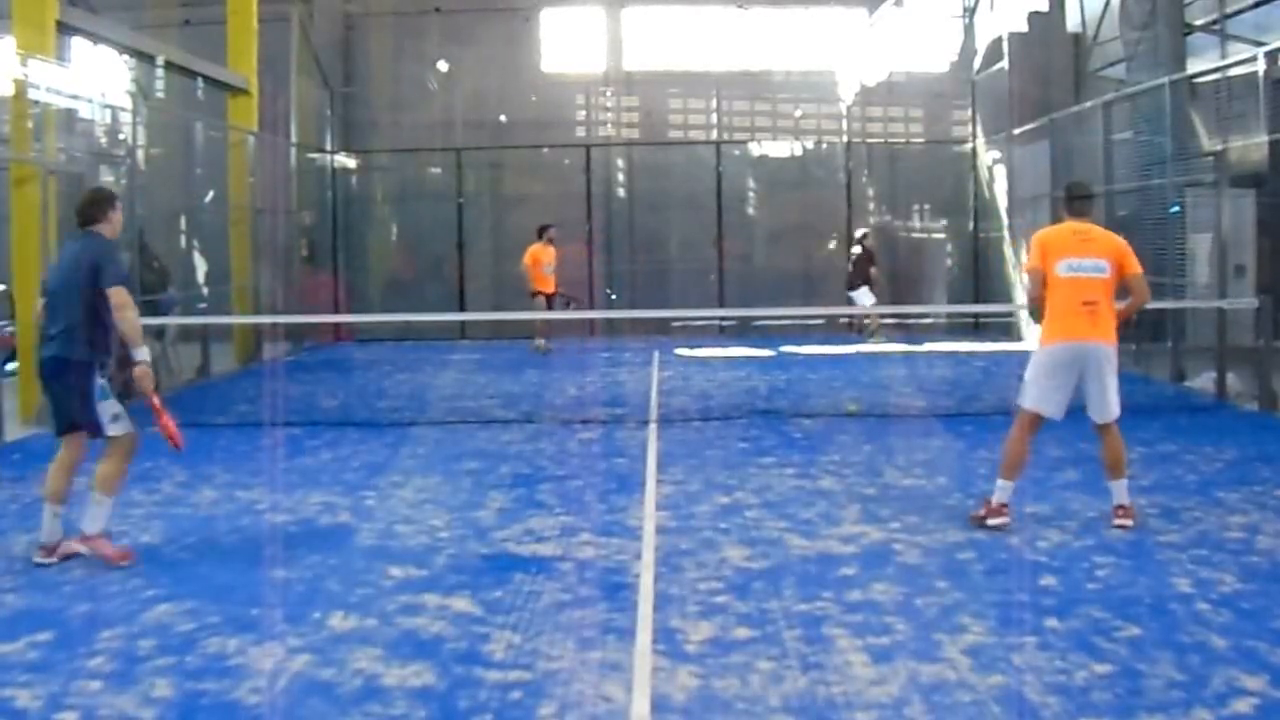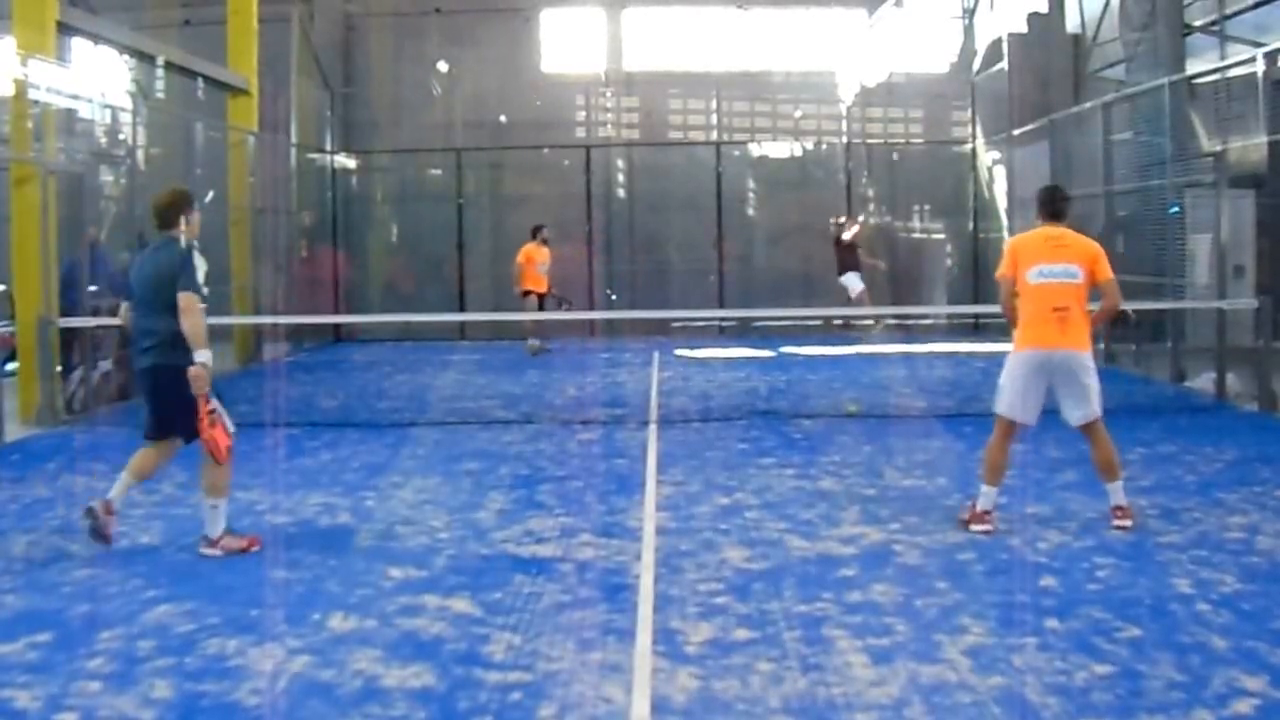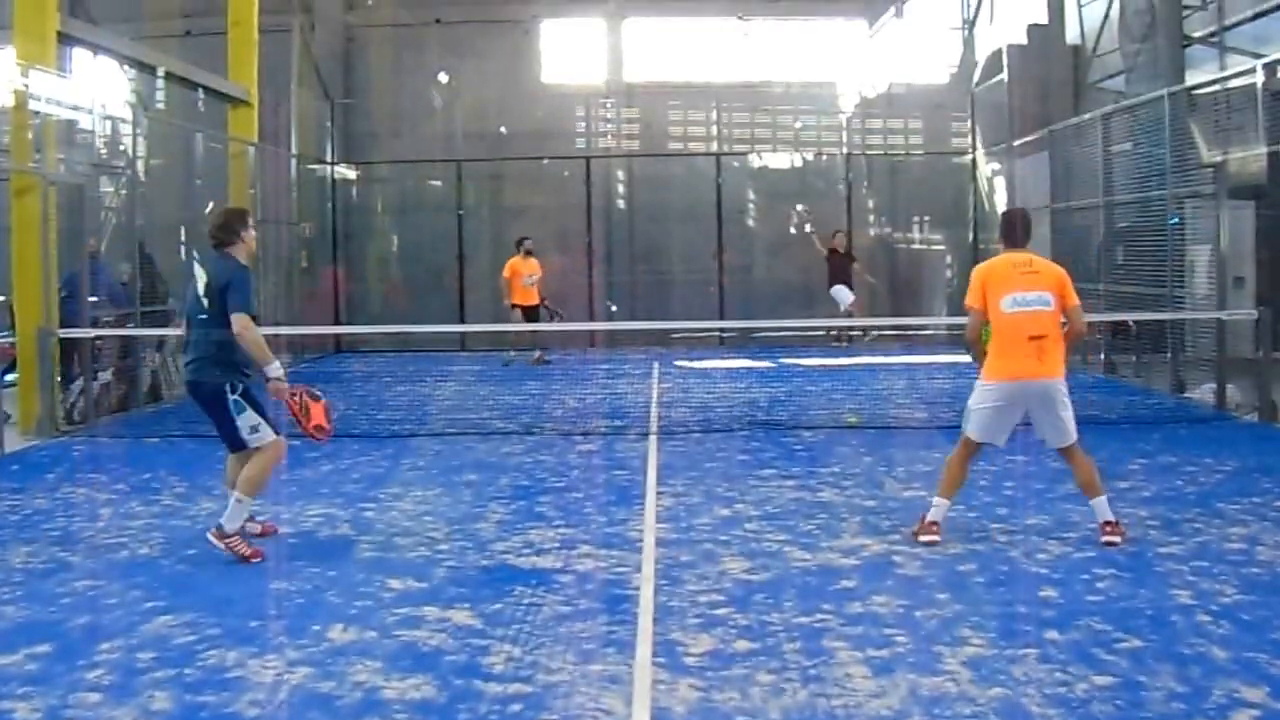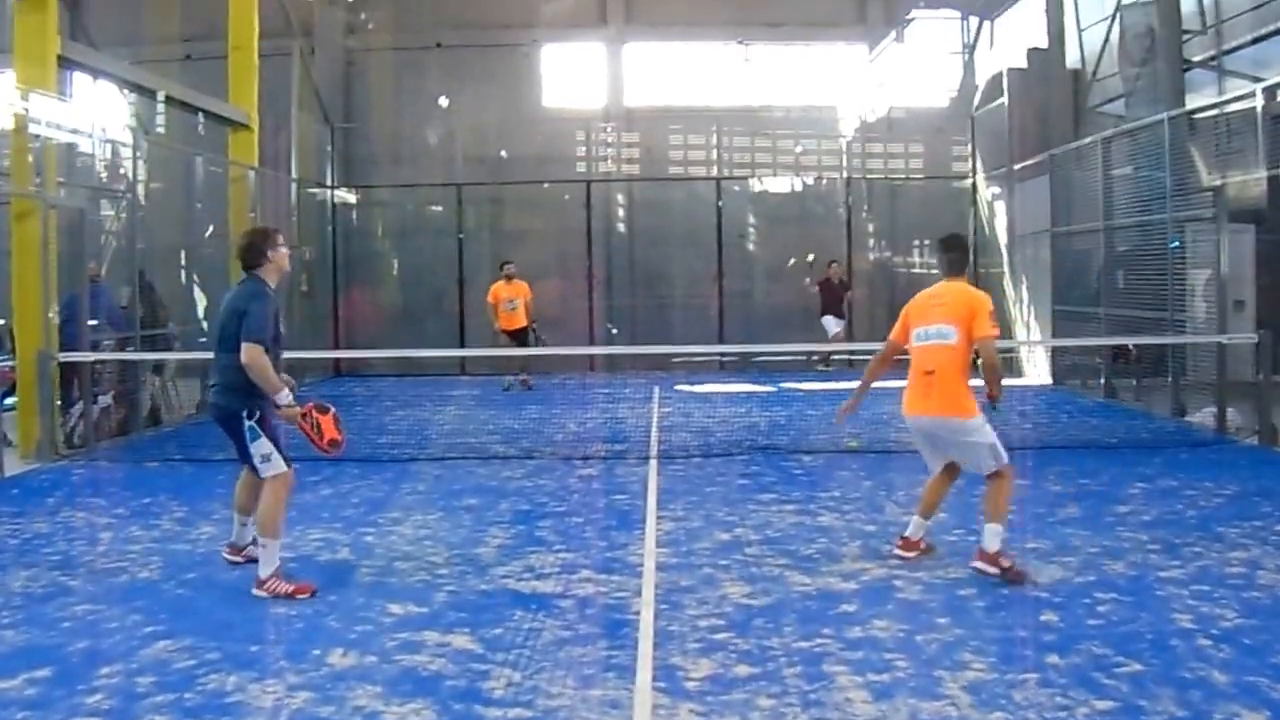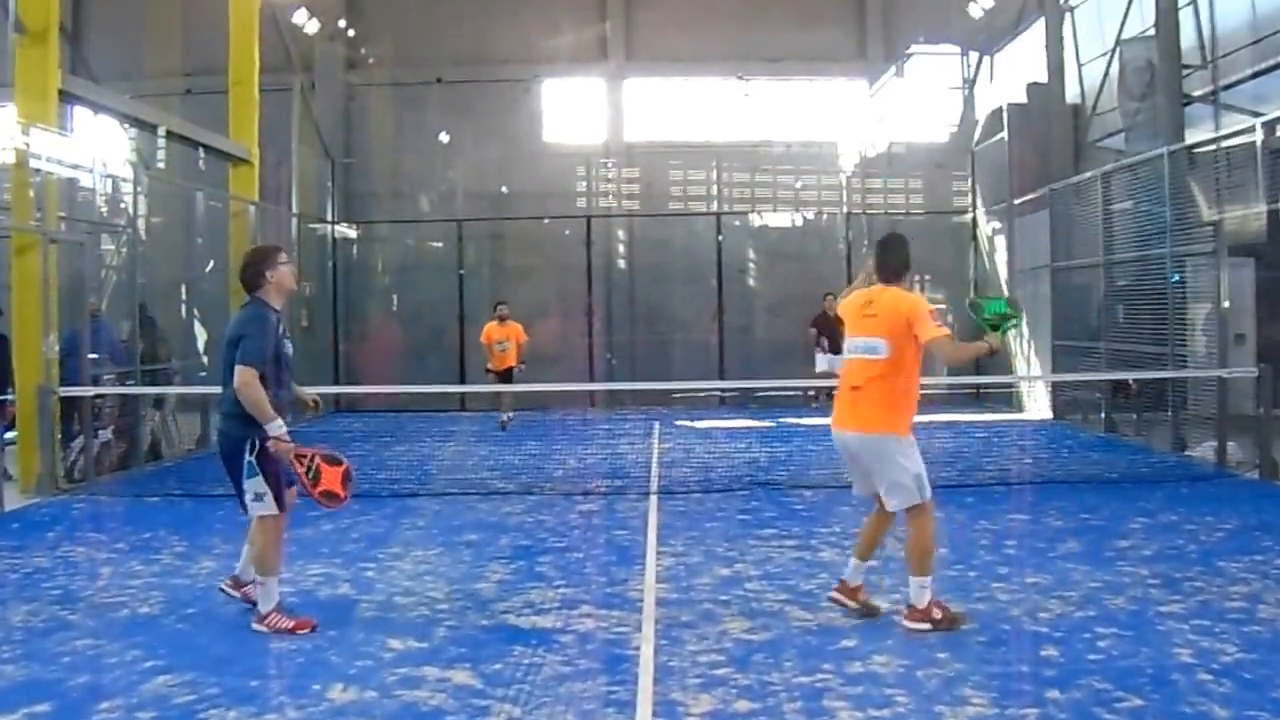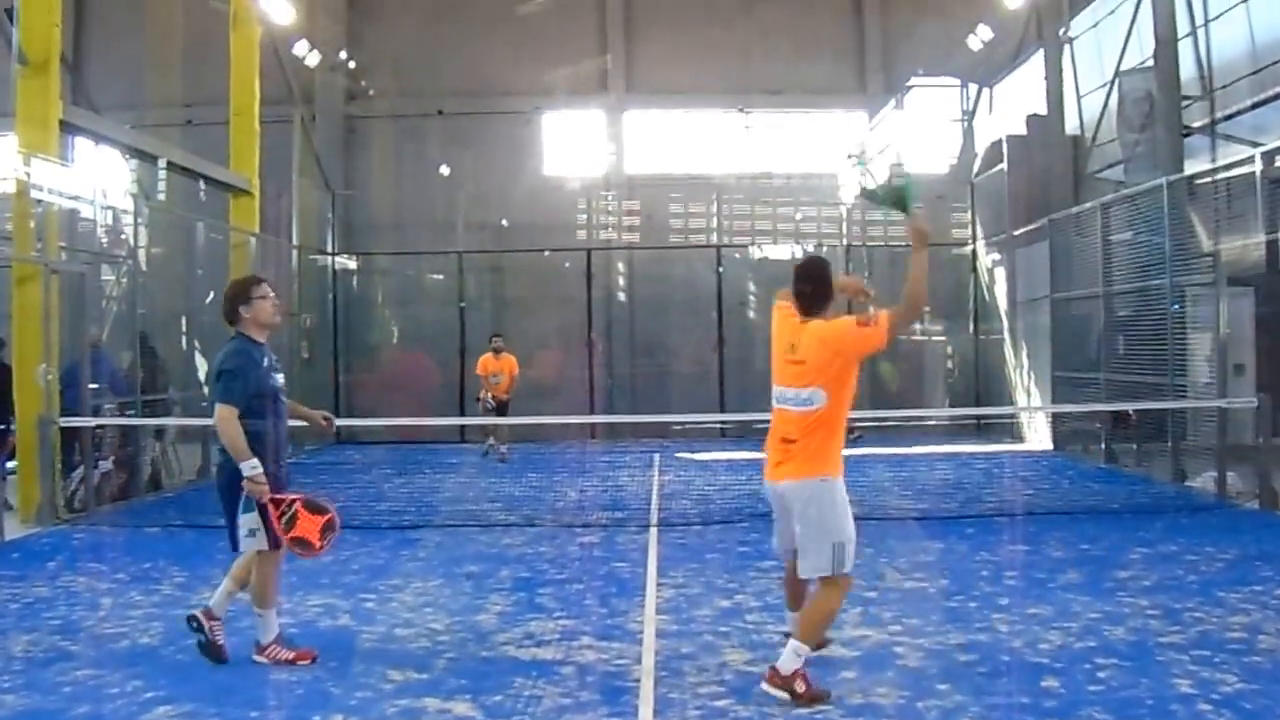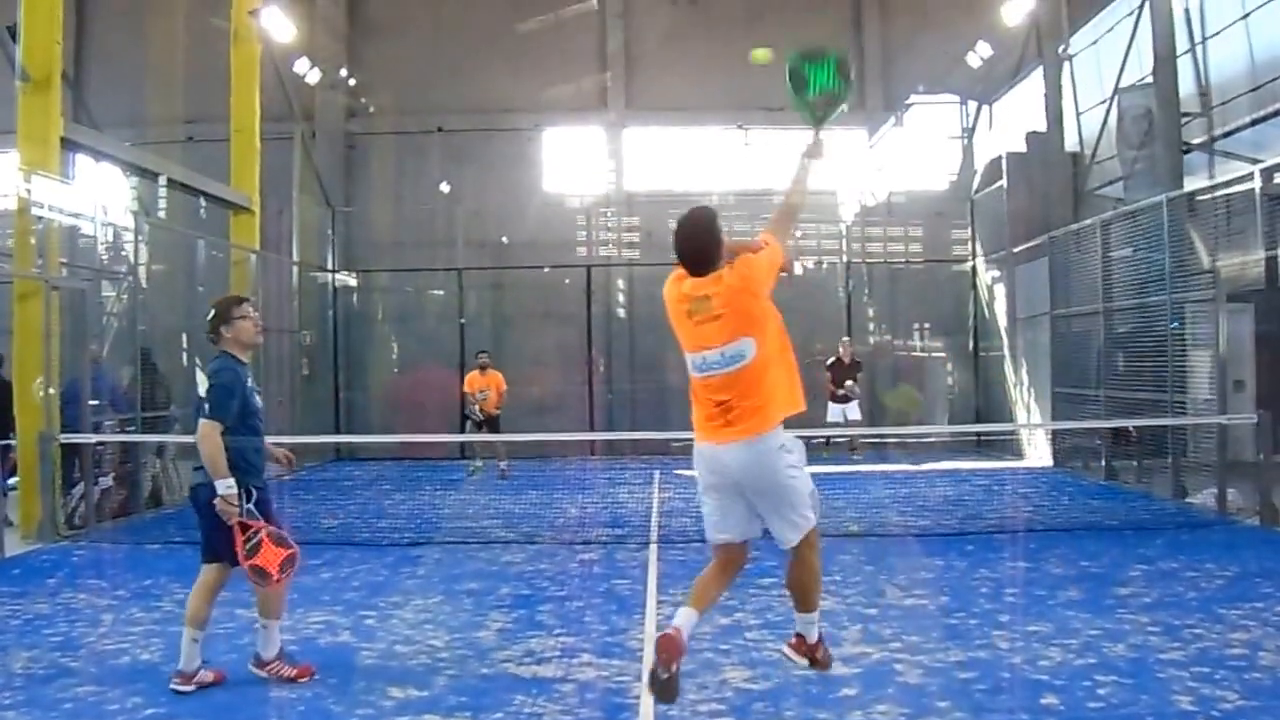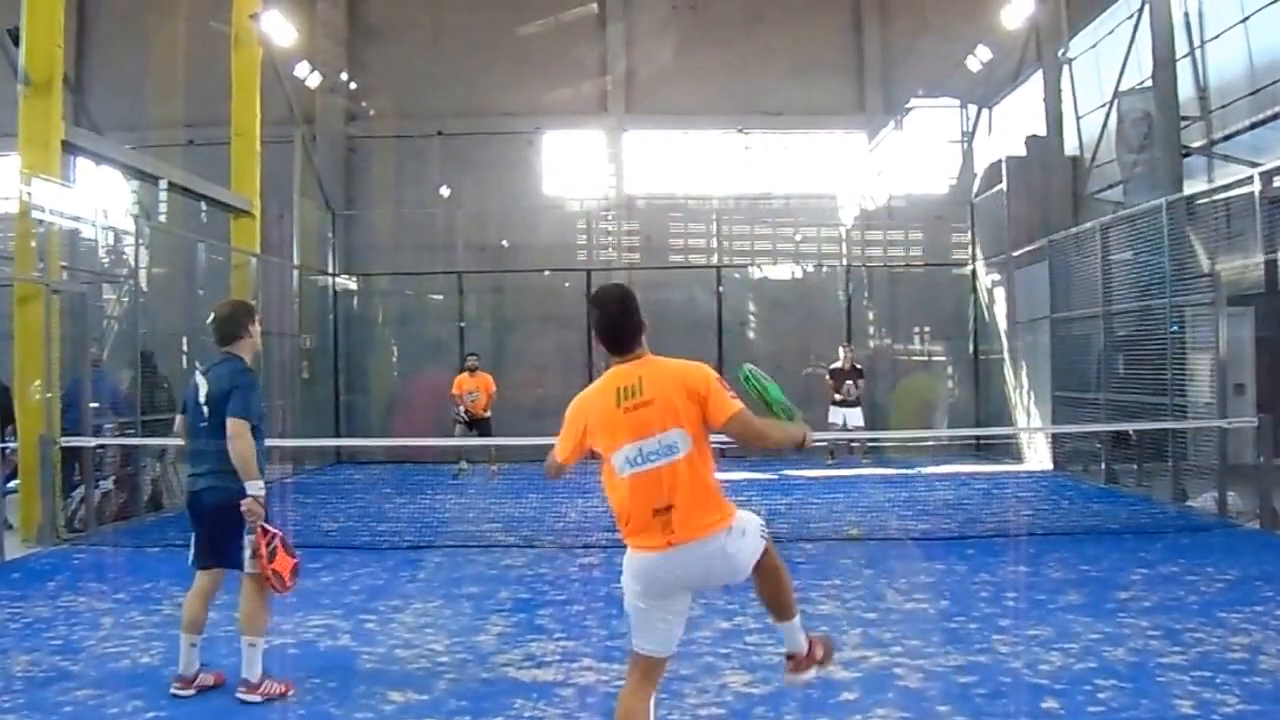
dt=0.3s
person 1, frame 1
left shoulder: (1044, 238)
right shoulder: (1115, 243)
left elbow: (1035, 294)
right elbow: (1141, 296)
left hip: (1058, 343)
right hip: (1101, 344)
left knee: (1026, 422)
right knee: (1107, 426)
left ankle: (999, 504)
right ankle: (1122, 506)
person 1, frame 2
left shoulder: (1017, 245)
right shoulder: (1090, 247)
left elbow: (1006, 301)
right elbow: (1114, 302)
left hip: (1030, 349)
right hip: (1075, 350)
left knee: (1003, 428)
right knee: (1094, 429)
left ankle: (983, 510)
right ankle: (1120, 507)
person 1, frame 3
left shoulder: (985, 273)
right shoulder: (1056, 273)
left elbow: (971, 330)
right elbow: (1078, 329)
left wrist: (982, 360)
left hip: (1001, 378)
right hip: (1046, 378)
left knee: (966, 448)
right knee: (1072, 451)
left ankle: (933, 522)
right ankle: (1108, 522)
person 1, frame 4
left shoulder: (917, 301)
right shoulder: (976, 300)
left elbow: (885, 355)
right elbow: (989, 357)
left wrist: (858, 394)
right wrist: (995, 391)
left hip: (914, 410)
right hip: (954, 411)
left knee: (947, 471)
right knee: (1000, 476)
left ankle: (911, 538)
right ankle: (991, 551)
person 1, frame 5
left shoulder: (855, 302)
right shoulder: (912, 305)
right elbow: (946, 351)
left wrist: (865, 279)
right wrist: (987, 346)
left hip: (844, 428)
right hip: (882, 430)
left knee: (884, 509)
right knee: (920, 513)
left ankle: (850, 584)
right ankle: (921, 606)
person 1, frame 6
left shoulder: (782, 321)
right shoulder: (843, 334)
left elbow: (791, 292)
right elbow: (909, 312)
left wrist: (839, 284)
right wrist: (919, 243)
left hip: (777, 475)
right hip: (815, 478)
left knee: (801, 557)
right knee: (835, 581)
left ankle: (801, 633)
right ankle: (785, 670)
person 1, frame 7
left shoulder: (677, 293)
right shoulder: (745, 280)
left elbow: (695, 256)
right elbow: (784, 221)
left wrist: (734, 248)
right wrist: (807, 163)
left hip: (711, 451)
right hip: (763, 444)
left knee: (730, 558)
right knee: (803, 544)
left ankle: (676, 635)
right ankle: (808, 636)
person 1, frame 8
left shoulder: (585, 405)
right shoulder: (691, 377)
left elbow: (555, 467)
right elbow: (755, 435)
left wrist: (557, 460)
right wrist: (796, 433)
left hip: (647, 557)
right hip: (714, 538)
left knee: (643, 674)
right knee: (758, 542)
right ankle: (799, 649)
person 2, frame 1
left shoulder: (67, 254)
right shoulder: (105, 250)
left elbow: (43, 310)
right elbow: (120, 302)
right wrist: (141, 356)
left hip: (53, 359)
right hip: (82, 362)
left knee: (73, 445)
right knee: (123, 442)
left ankle: (50, 541)
right ankle: (92, 531)
person 2, frame 2
left shoulder: (143, 260)
right shoulder: (187, 255)
left elbow: (127, 314)
right elbow: (189, 307)
right wrist: (201, 358)
left hip: (146, 363)
right hip: (176, 364)
left knee: (163, 443)
right knee: (217, 444)
left ankle: (108, 504)
right ankle: (215, 536)
person 2, frame 3
left shoulder: (205, 271)
right shoulder: (236, 272)
left elbow: (197, 326)
right elbow: (242, 329)
right wrist: (274, 371)
left hip: (205, 373)
right hip: (220, 378)
left knee: (246, 444)
right knee: (271, 447)
left ankle: (235, 520)
right ankle: (228, 528)
person 2, frame 4
left shoulder: (247, 292)
right shoulder: (259, 298)
right elbow: (251, 358)
left wrist: (275, 378)
right wrist: (284, 398)
left hip: (235, 398)
right hip: (242, 404)
left knee: (256, 468)
right knee: (279, 479)
left ankle: (239, 544)
right ankle: (268, 577)
person 2, frame 5
left shoulder: (269, 317)
right shoulder: (257, 321)
right elbow: (244, 383)
left wrist: (297, 392)
right wrist: (277, 430)
left hip: (259, 433)
right hip: (249, 436)
left knee: (281, 503)
right knee: (272, 517)
left ankle: (242, 578)
right ankle: (268, 612)
person 2, frame 6
left shoulder: (260, 352)
right shoulder: (239, 357)
right elbow: (224, 419)
left wrist: (308, 414)
right wrist: (252, 471)
left hip: (269, 467)
right hip: (248, 472)
left knee: (268, 549)
right knee: (267, 552)
left ankle: (212, 612)
right ankle: (267, 643)
person 2, frame 7
left shoulder: (230, 371)
right shoulder: (228, 374)
right elbow: (207, 435)
left wrist: (267, 450)
right wrist: (227, 489)
left hip: (213, 489)
right hip: (235, 490)
left knee: (212, 573)
left ankle: (188, 669)
right ankle: (268, 656)
person 2, frame 8
left shoulder: (205, 375)
right shoulder: (242, 375)
left elbow: (182, 428)
right elbow: (238, 434)
right wrist: (254, 490)
left hip: (202, 489)
right hip: (232, 495)
left knee: (207, 578)
right knee: (257, 579)
left ankle: (187, 673)
right ankle: (252, 680)
